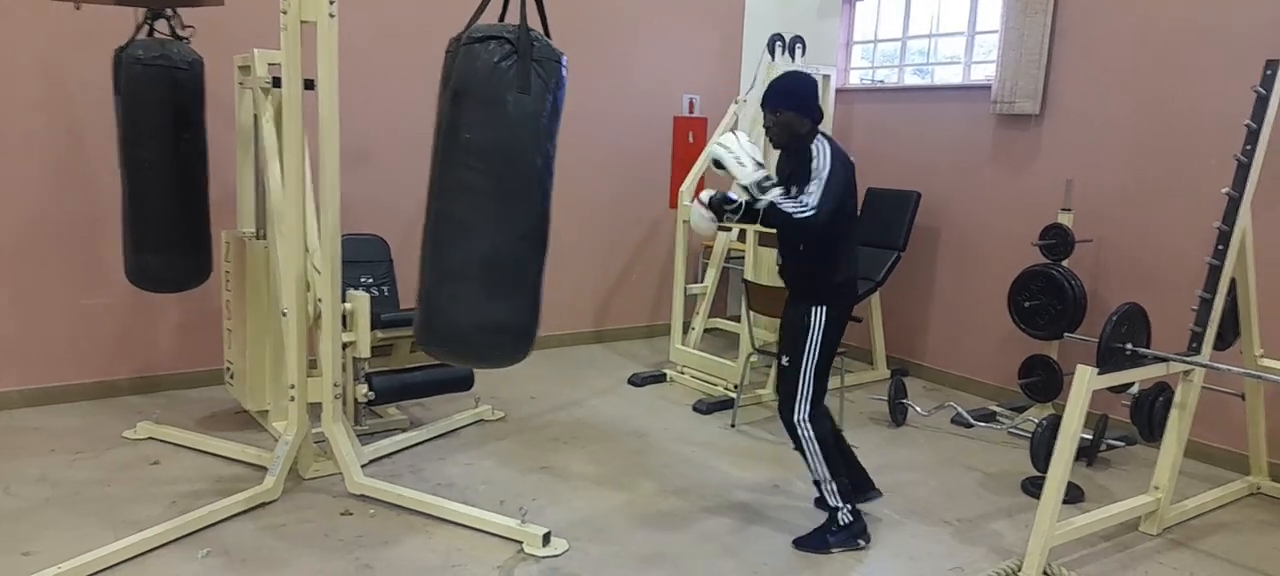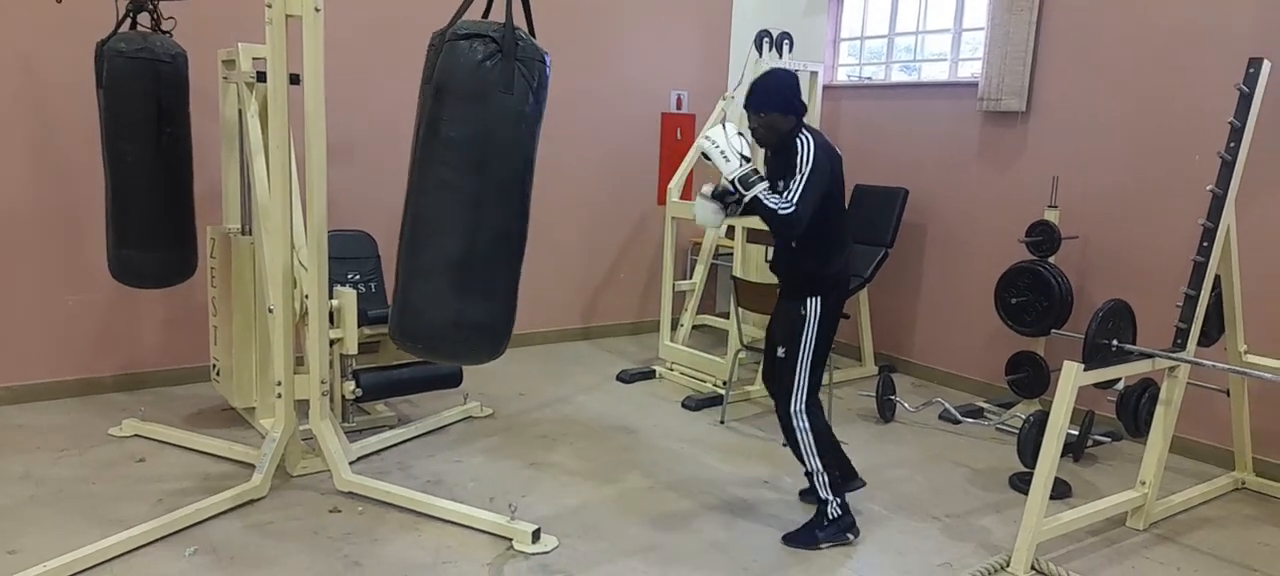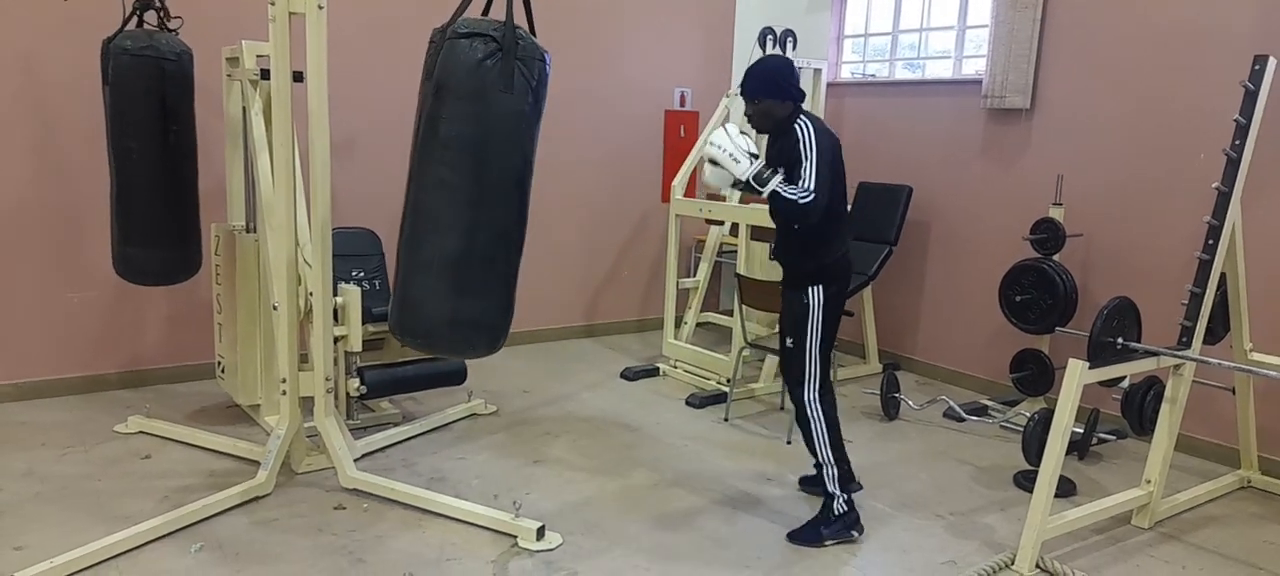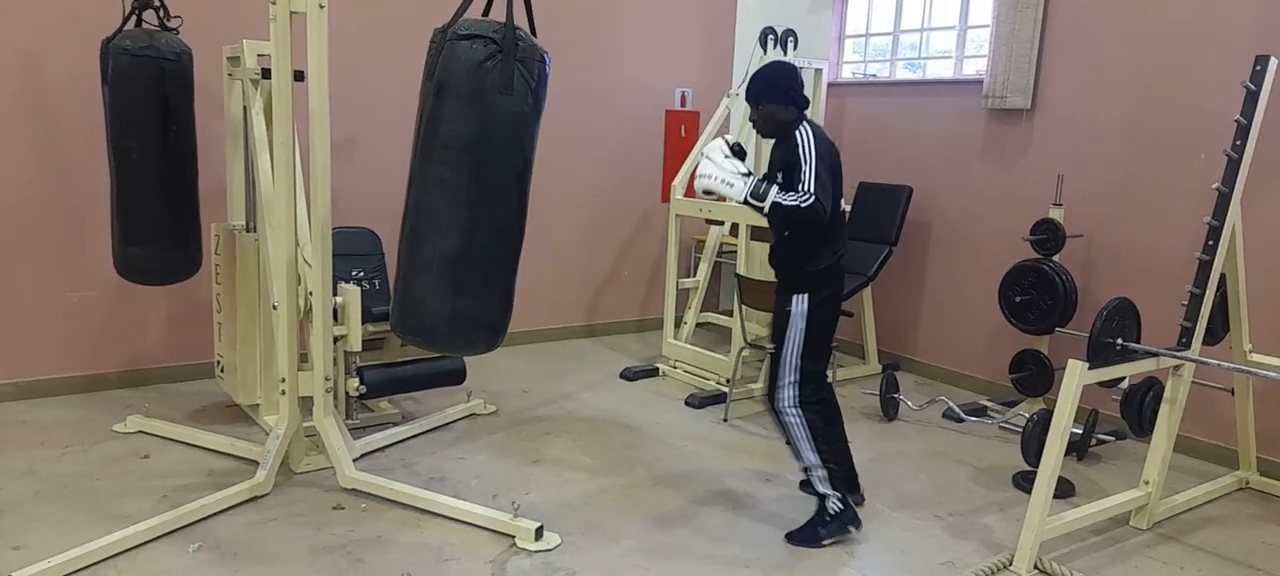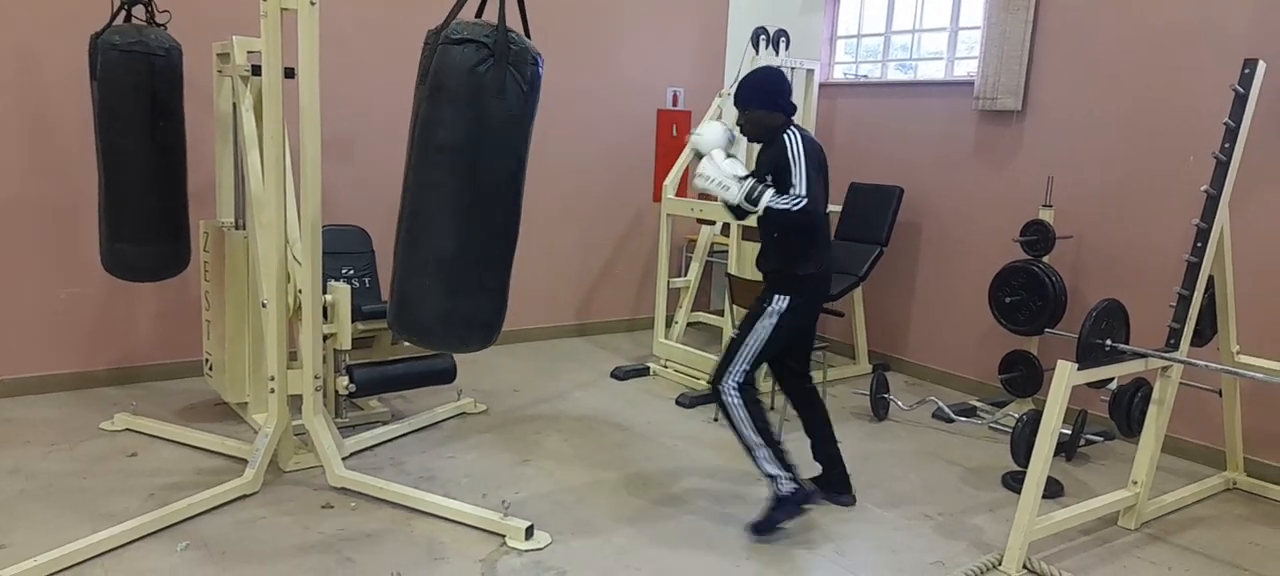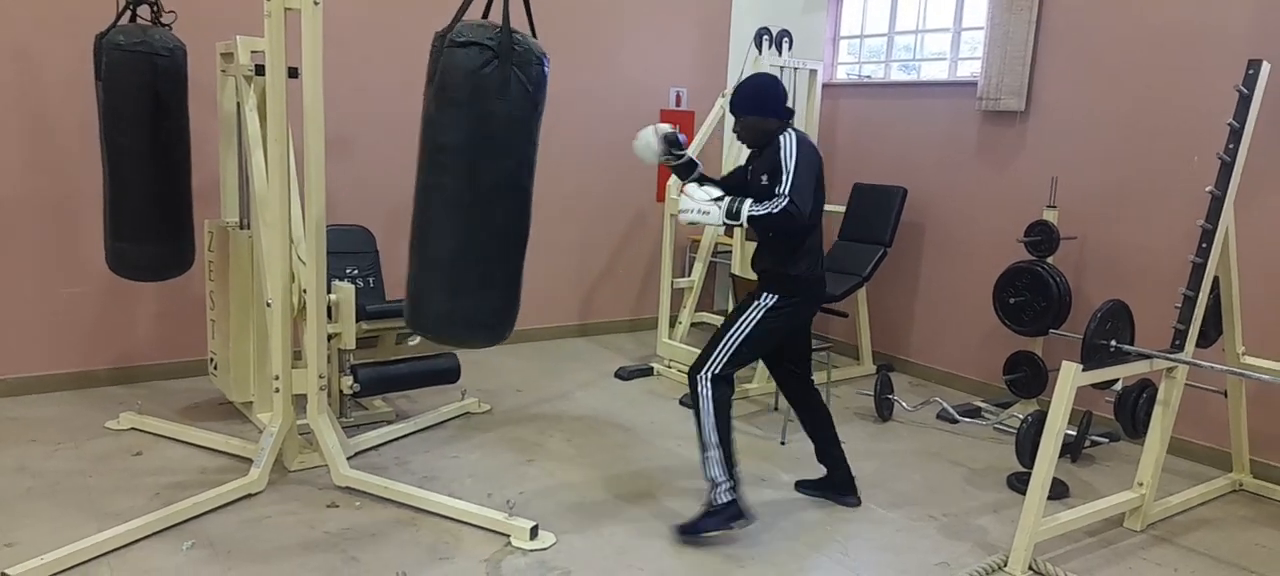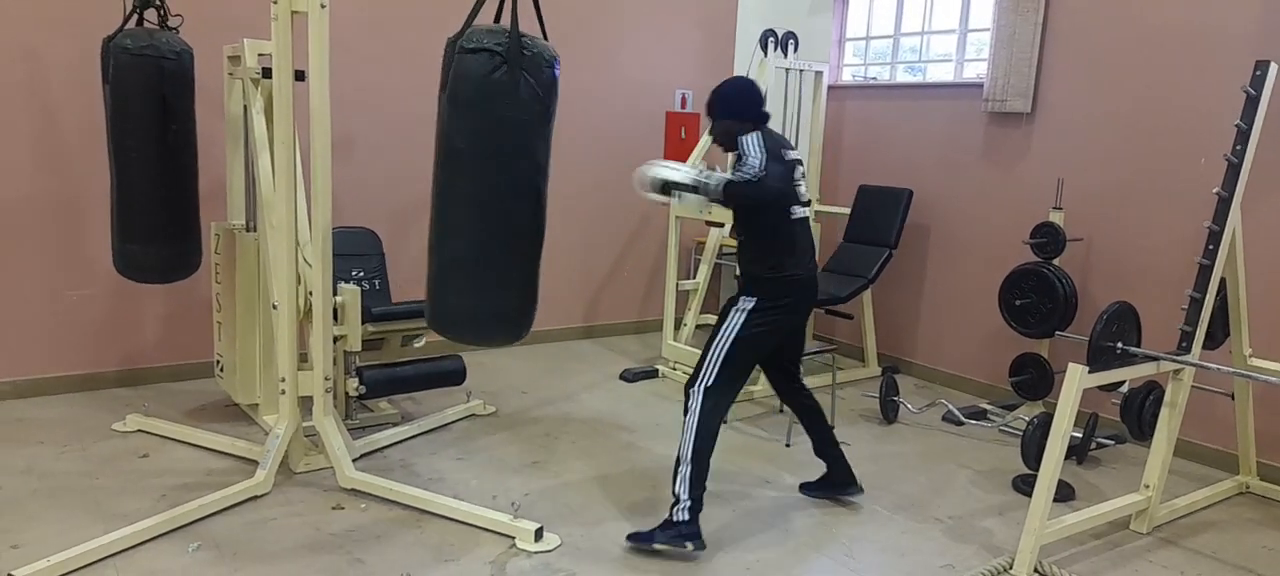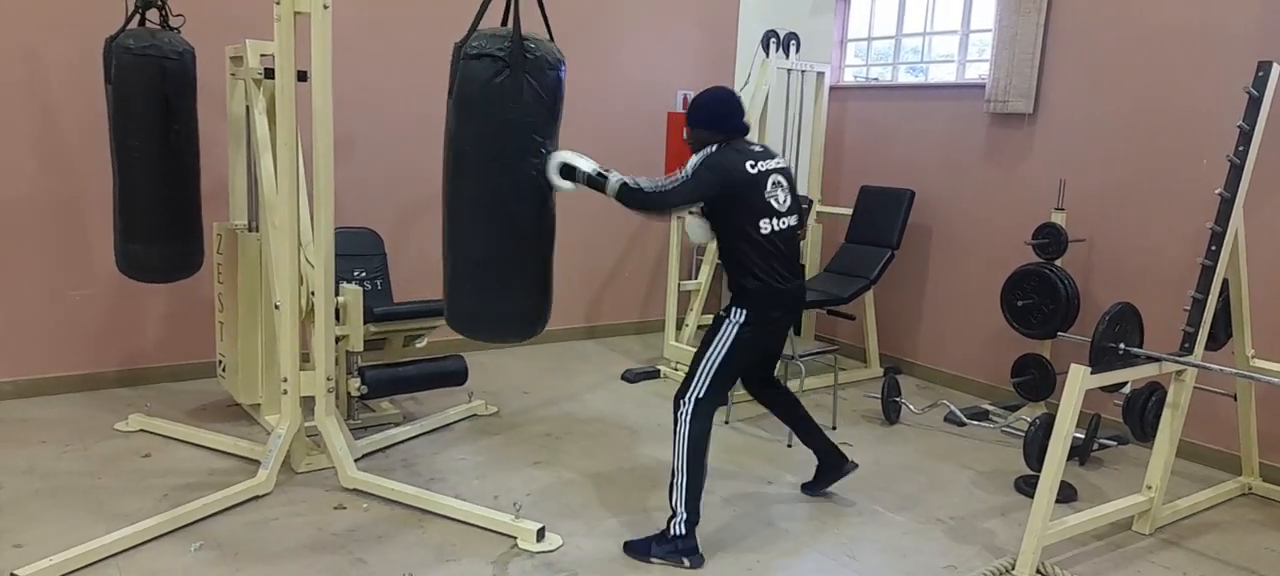
dt=0.1s
person 1, frame 1
left shoulder: (826, 157)
right shoulder: (793, 154)
left elbow: (805, 220)
right elbow: (781, 213)
left wrist: (753, 178)
right wrist: (727, 205)
left hip: (824, 297)
right hip: (806, 292)
left knee: (799, 409)
right knee: (799, 395)
left ankle: (846, 522)
right ankle: (853, 481)
person 1, frame 2
left shoulder: (811, 151)
right shoulder: (779, 149)
left elbow: (787, 217)
left wrist: (739, 171)
right wrist: (725, 198)
left hip: (817, 290)
right hip: (798, 285)
left knee: (795, 401)
right knee: (781, 382)
left ankle: (834, 516)
right ankle: (838, 472)
person 1, frame 3
left shoulder: (810, 135)
right shoulder: (785, 136)
left elbow: (807, 205)
left wrist: (749, 170)
right wrist: (744, 164)
left hip: (819, 279)
right hip: (806, 274)
left knee: (806, 391)
right knee: (806, 378)
left ankle: (841, 510)
right ankle: (836, 474)
person 1, frame 4
left shoulder: (807, 141)
right shoulder: (788, 141)
left elbow: (813, 209)
right elbow: (782, 199)
left wrist: (747, 187)
right wrist: (736, 173)
left hip: (810, 285)
right hip: (801, 279)
left knee: (787, 394)
right knee: (810, 382)
left ankle: (836, 509)
right ankle: (842, 481)
person 1, frame 5
left shoulder: (795, 145)
right shoulder: (775, 147)
left elbow: (804, 212)
right elbow: (756, 198)
left wrist: (738, 190)
right wrist: (720, 163)
left hip: (794, 287)
right hip: (801, 284)
left knee: (731, 381)
right knee: (794, 378)
left ankle: (786, 487)
right ankle: (834, 480)
person 1, frame 6
left shoulder: (791, 146)
right shoulder: (767, 150)
left elbow: (790, 213)
right elbow: (727, 191)
left wrist: (724, 208)
right wrist: (680, 159)
left hip: (786, 289)
right hip: (794, 286)
left knee: (708, 378)
right knee: (796, 381)
left ankle: (725, 500)
right ankle: (840, 480)
person 1, frame 7
left shoulder: (755, 146)
right shoulder: (779, 149)
left elbow: (756, 187)
right wrist: (713, 185)
left hip: (769, 293)
right hip: (797, 286)
left knee: (705, 390)
right knee: (787, 381)
left ankle: (682, 522)
right ankle: (840, 476)
person 1, frame 8
left shoulder: (718, 162)
right shoulder: (769, 160)
left elbow: (659, 199)
left wrist: (587, 174)
left hip: (755, 303)
right hip: (785, 295)
left knee: (694, 404)
right knee: (761, 381)
left ankle: (680, 537)
right ankle: (831, 459)
